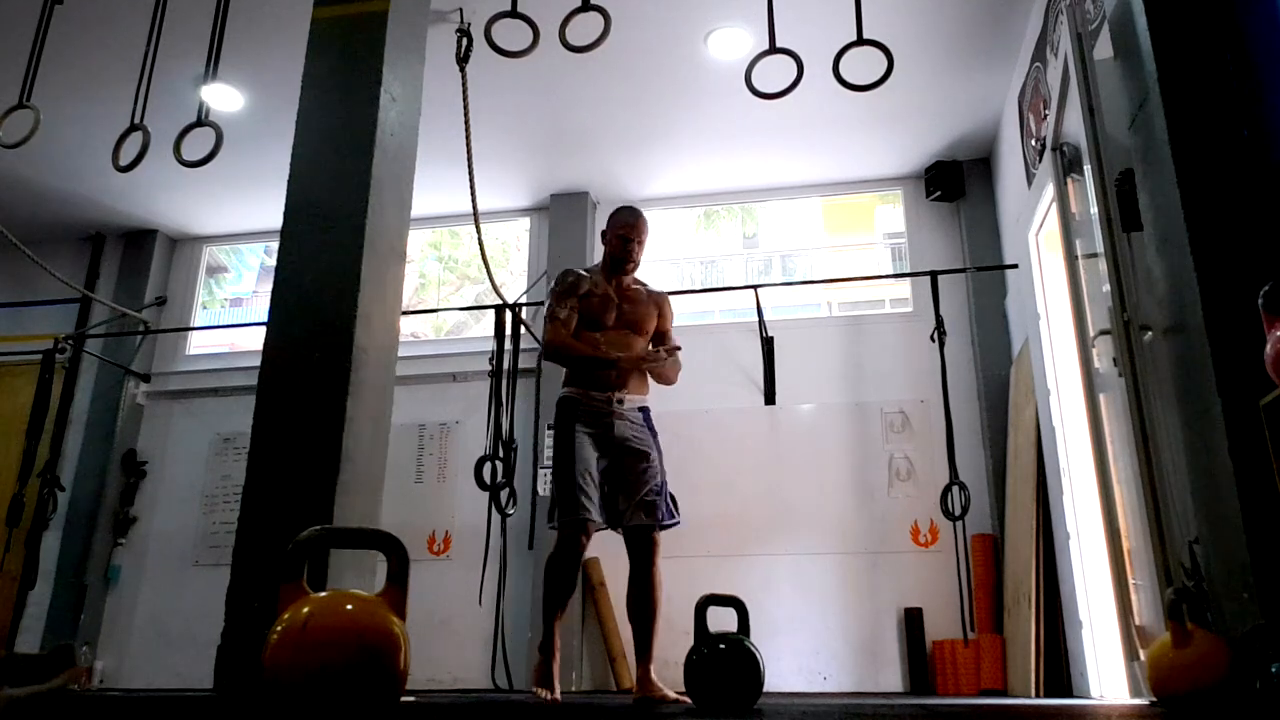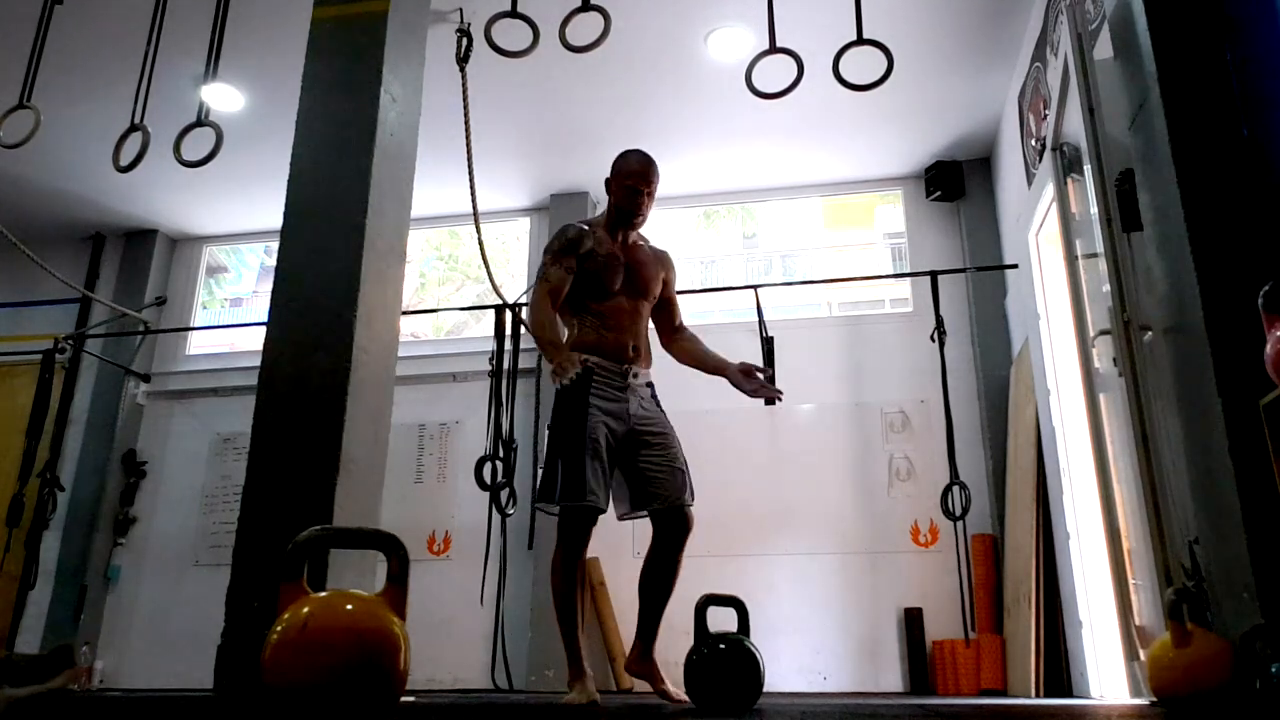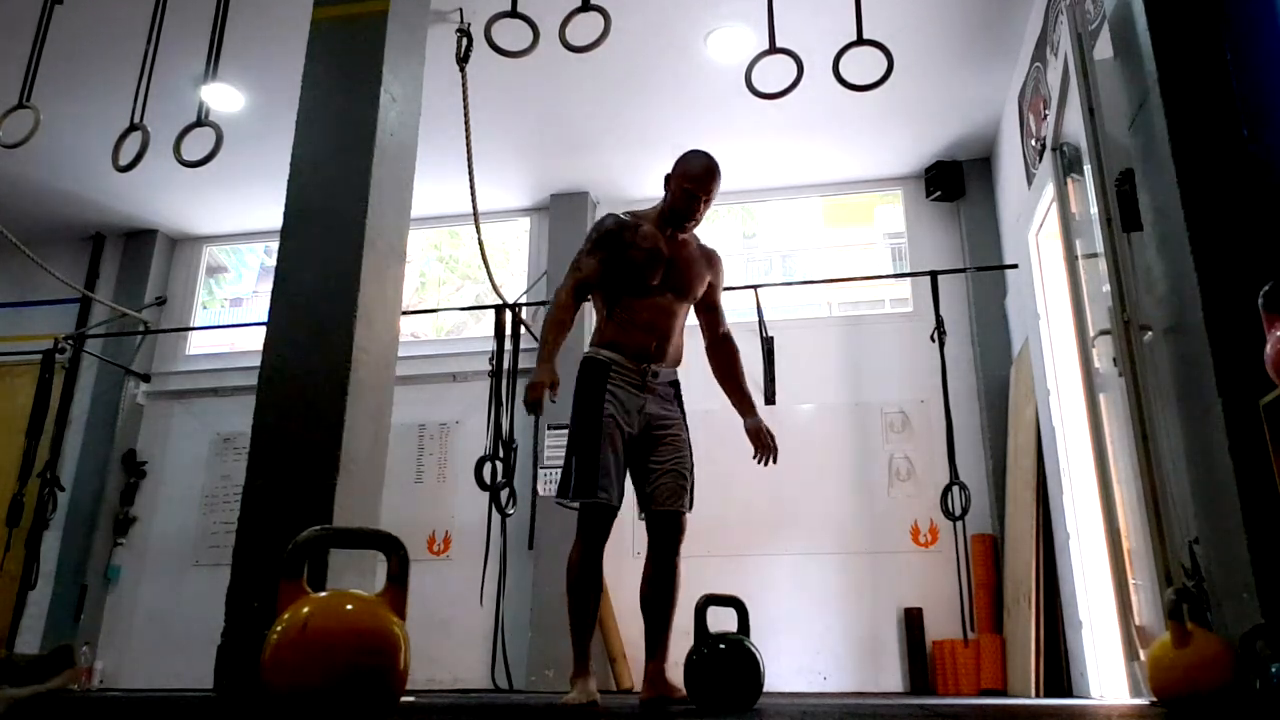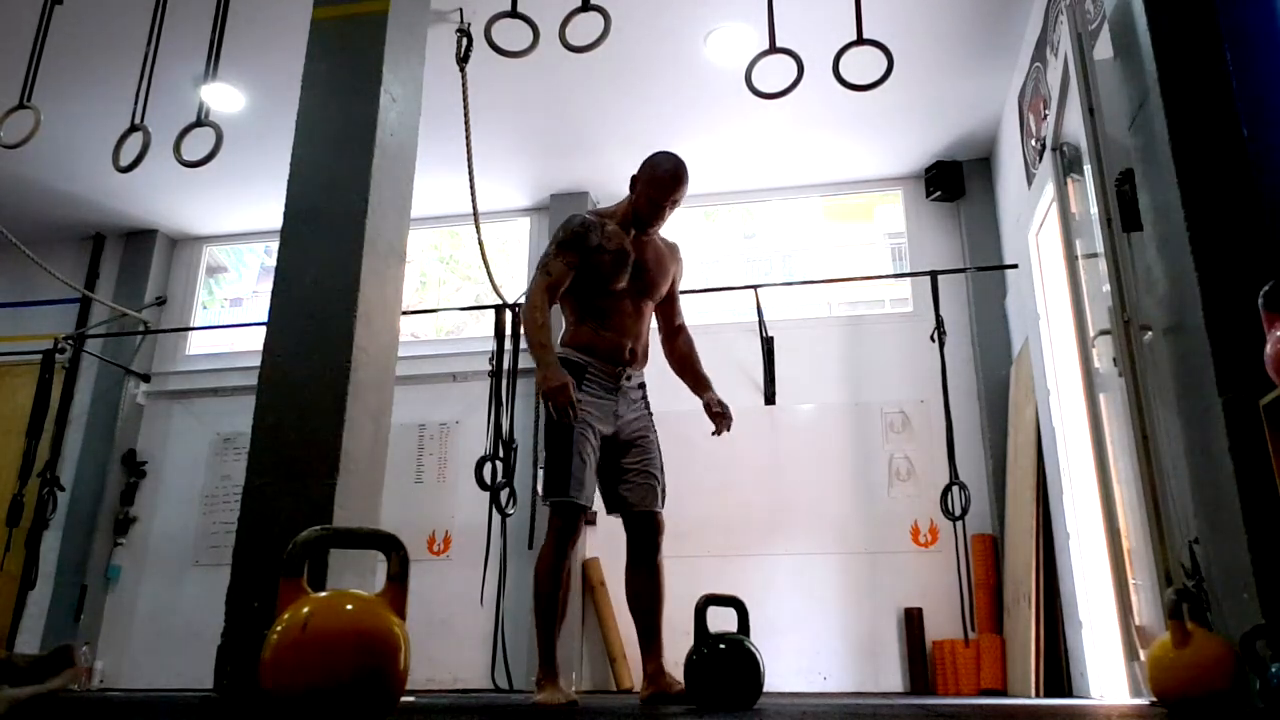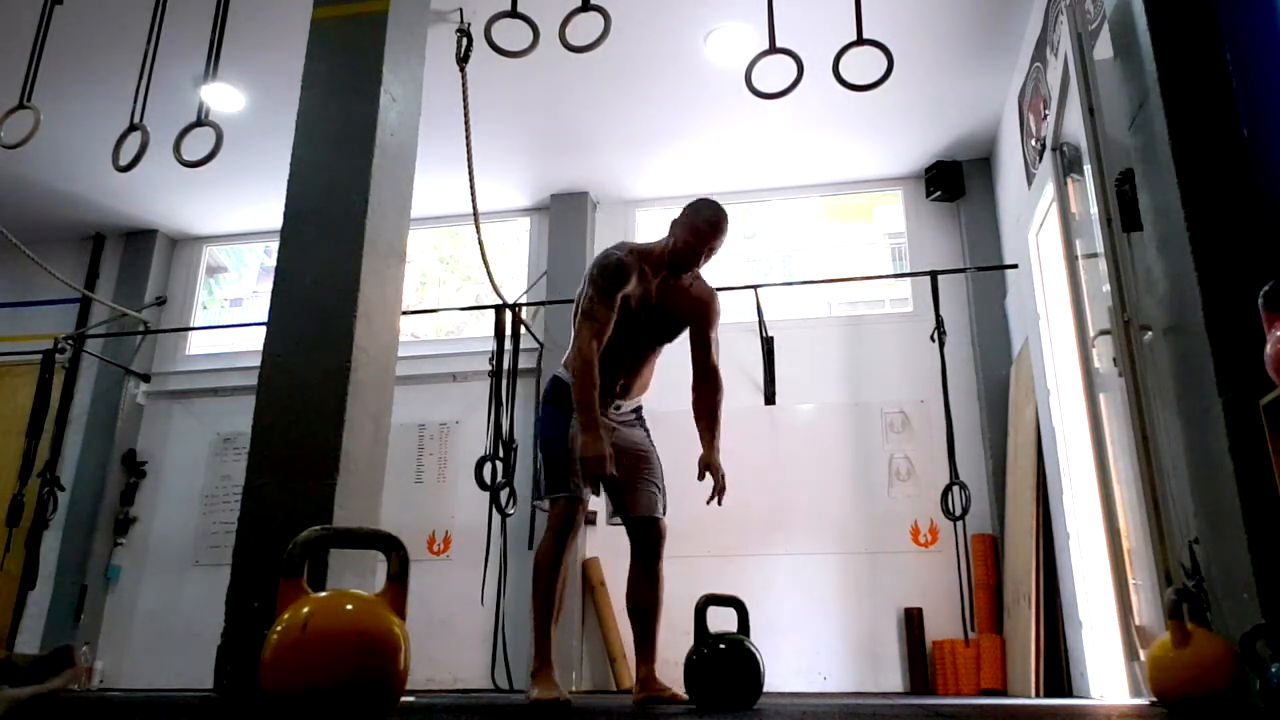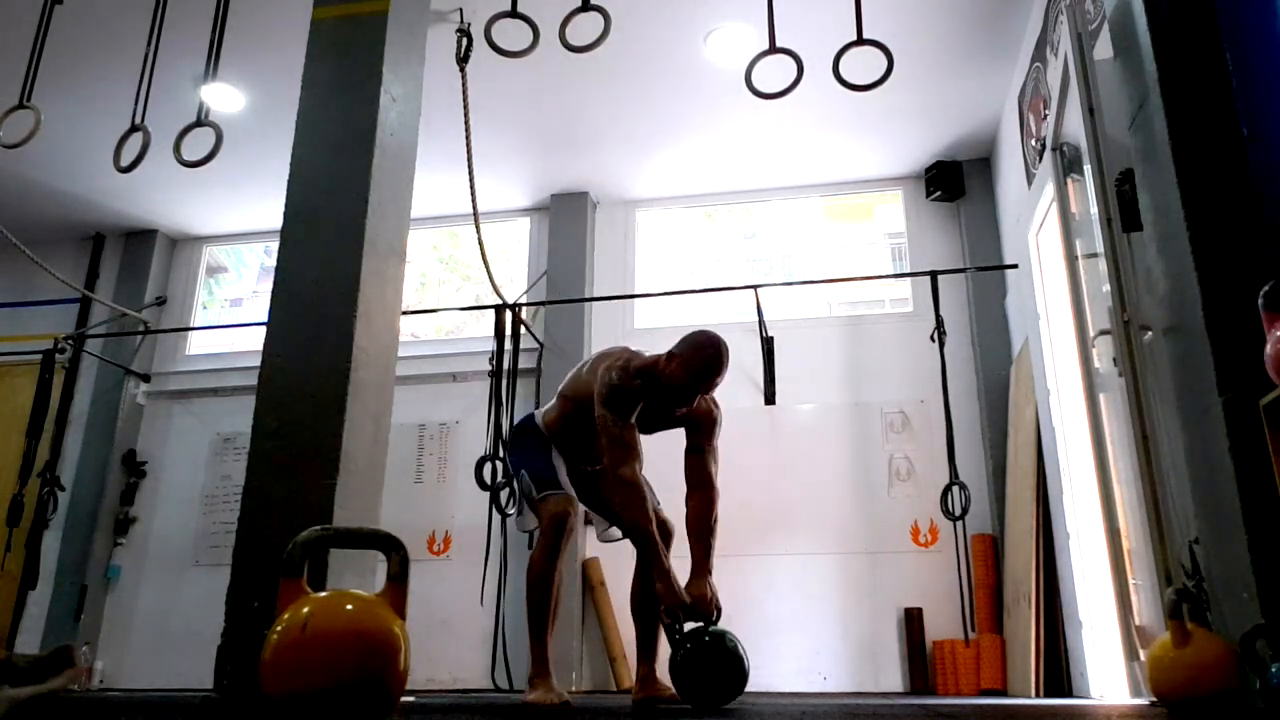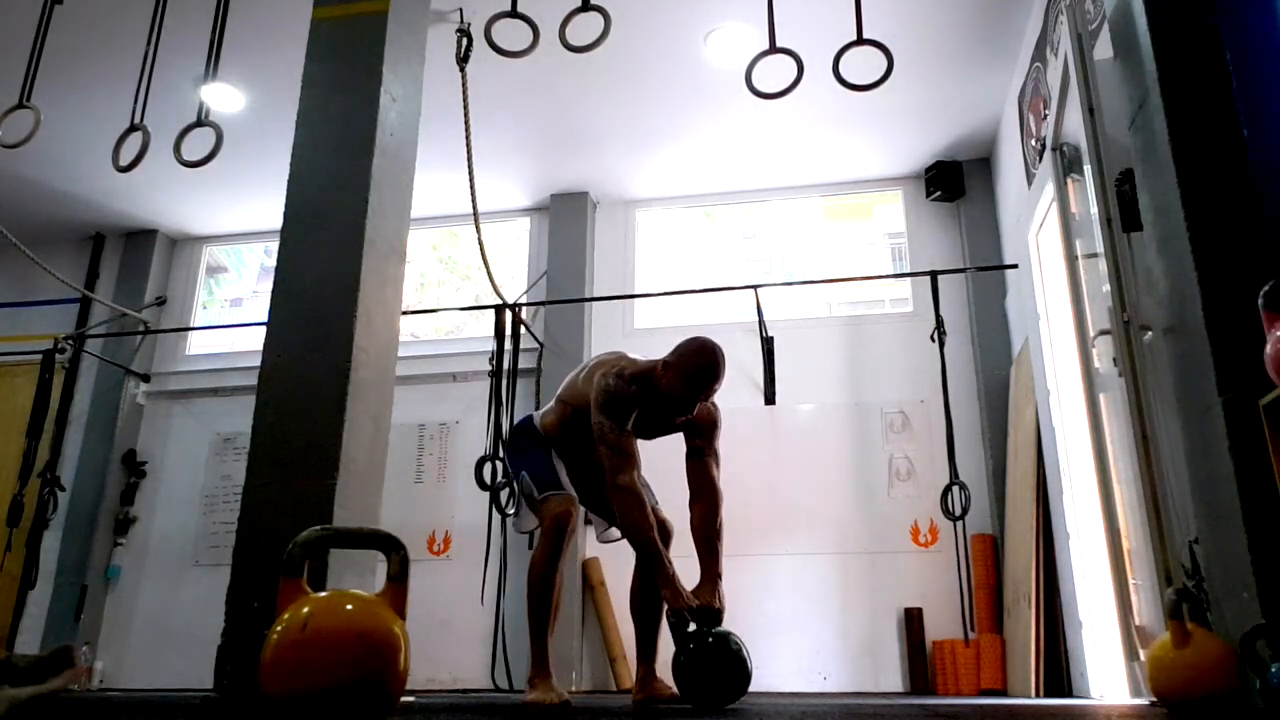
dt=0.7s
person 1, frame 1
left shoulder: (655, 300)
right shoulder: (574, 284)
left elbow: (672, 373)
right elbow: (553, 344)
left wrist: (657, 359)
right wrist: (619, 358)
left hip: (635, 419)
right hip: (582, 412)
left knee: (646, 543)
right knee: (575, 530)
left ankle: (645, 675)
right ankle: (547, 655)
person 1, frame 2
left shoulder: (658, 260)
right shoulder: (575, 240)
left elbow: (674, 334)
right elbow: (542, 306)
left wrist: (727, 371)
right wrist: (557, 351)
left hip: (641, 394)
right hip: (588, 388)
left knee: (677, 518)
right knee: (577, 523)
left ankle: (643, 652)
right ankle: (578, 675)
person 1, frame 3
left shoulder: (707, 261)
right shoulder: (619, 231)
left elbow: (719, 340)
right elbow: (570, 295)
left wrist: (750, 413)
right wrist: (545, 362)
left hip: (665, 392)
right hip: (610, 376)
left knee: (670, 528)
right knee: (596, 518)
left ankle: (656, 674)
right ankle: (582, 671)
person 1, frame 4
left shoulder: (668, 255)
right shoulder: (584, 230)
left elbow: (673, 331)
right elbow: (539, 299)
left wrist: (705, 391)
right wrist: (547, 365)
left hip: (633, 395)
right hip: (581, 384)
left knee: (648, 529)
right knee: (566, 523)
left ankle: (654, 673)
right ankle: (548, 675)
person 1, frame 5
left shoulder: (702, 300)
right shoulder: (619, 263)
left elbow: (706, 376)
right elbow: (587, 350)
left wrist: (710, 448)
right wrist: (593, 432)
left hip: (626, 412)
right hip: (572, 400)
left knee: (650, 532)
right knee: (567, 513)
left ankle: (646, 675)
right ankle: (542, 670)
person 1, frame 6
left shoulder: (703, 413)
right shoulder: (621, 377)
left elbow: (702, 490)
right elbow: (626, 478)
left wrist: (702, 576)
right wrist: (664, 577)
left hip: (598, 459)
right hip: (541, 441)
left knee: (659, 532)
right knee: (560, 516)
left ankle: (646, 677)
right ankle: (539, 675)
person 1, frame 7
left shoulder: (703, 416)
right shoulder: (618, 385)
left elbow: (706, 495)
right elbow: (624, 485)
left wrist: (712, 581)
right wrist: (668, 581)
left hip: (596, 456)
right hip: (539, 442)
left knee: (659, 531)
right knee: (561, 516)
left ankle: (646, 675)
right ankle: (539, 674)
